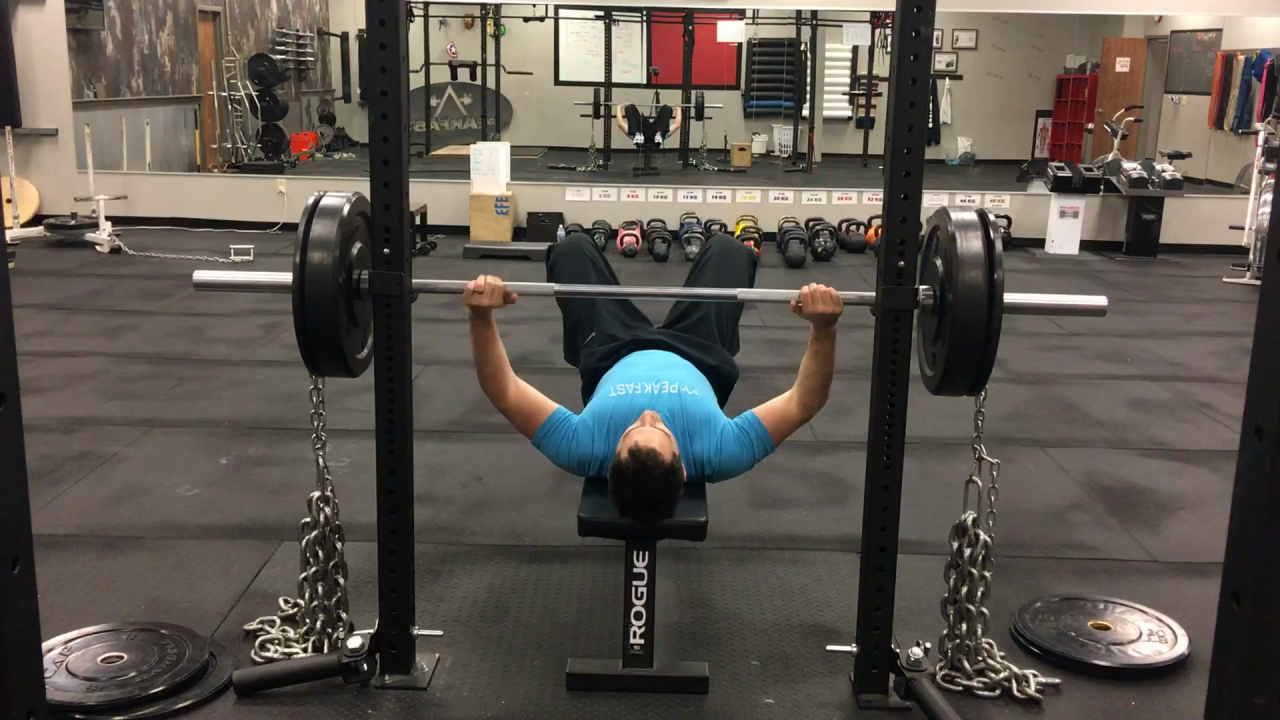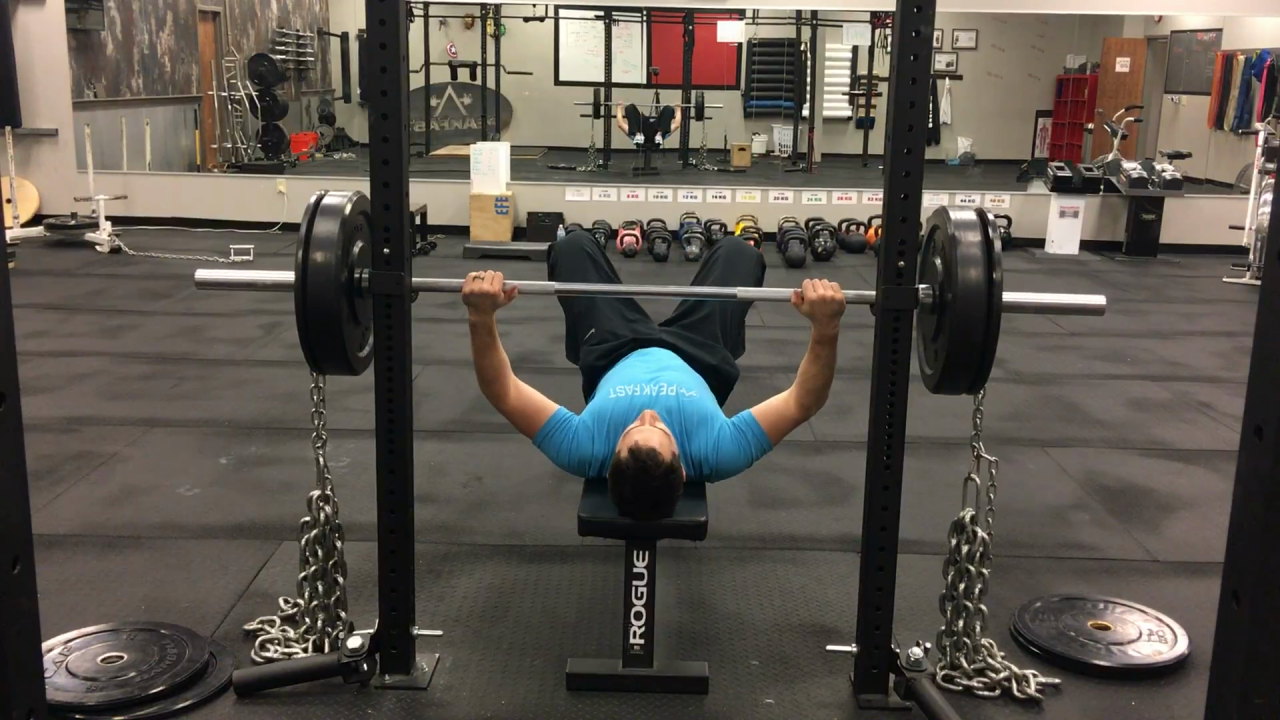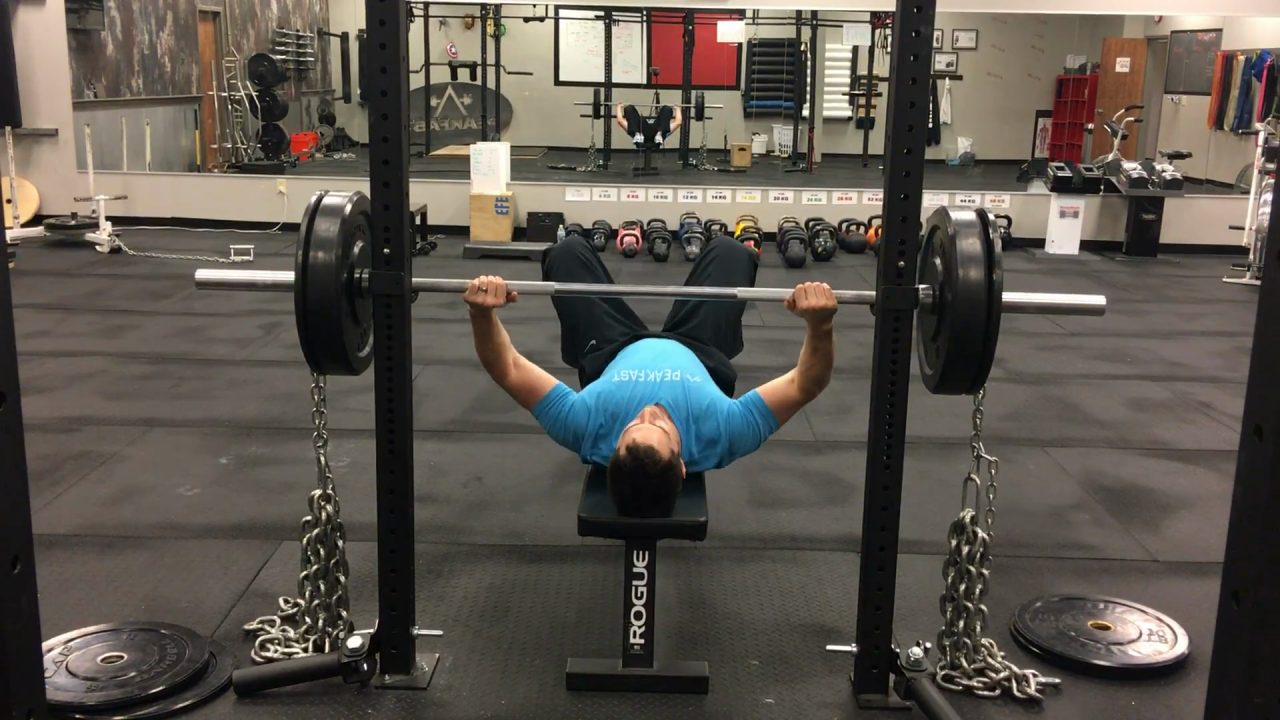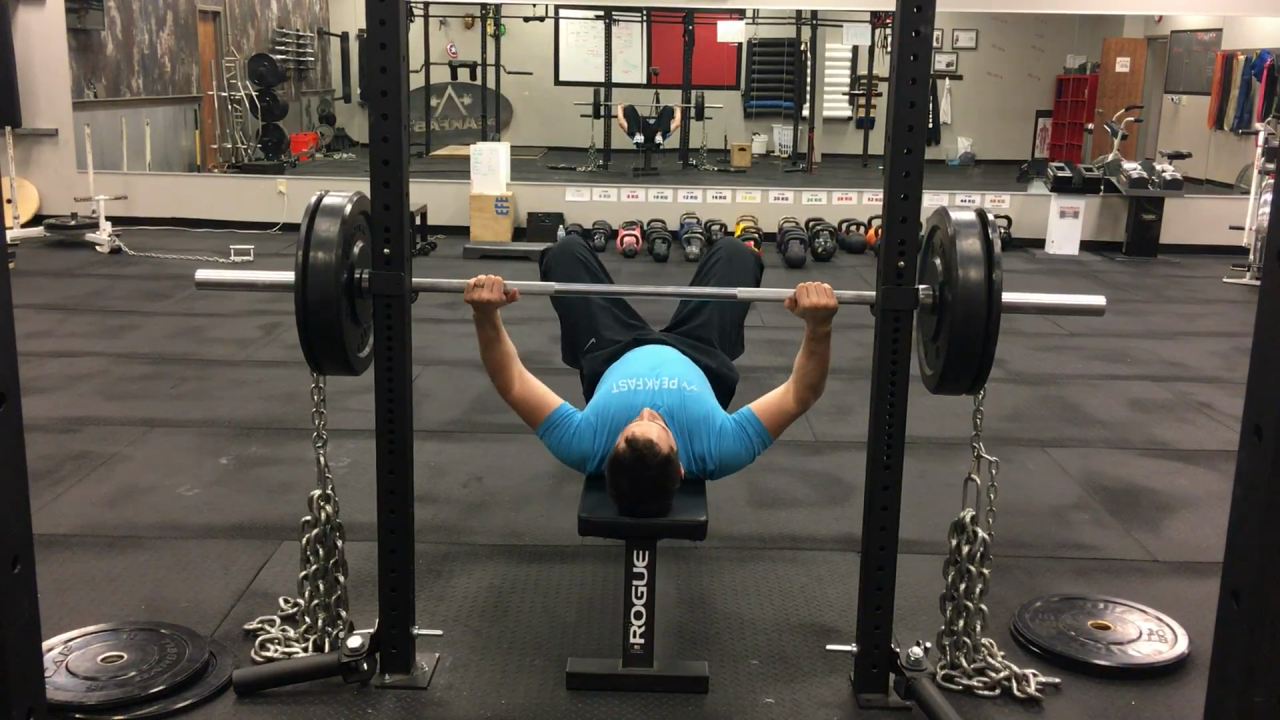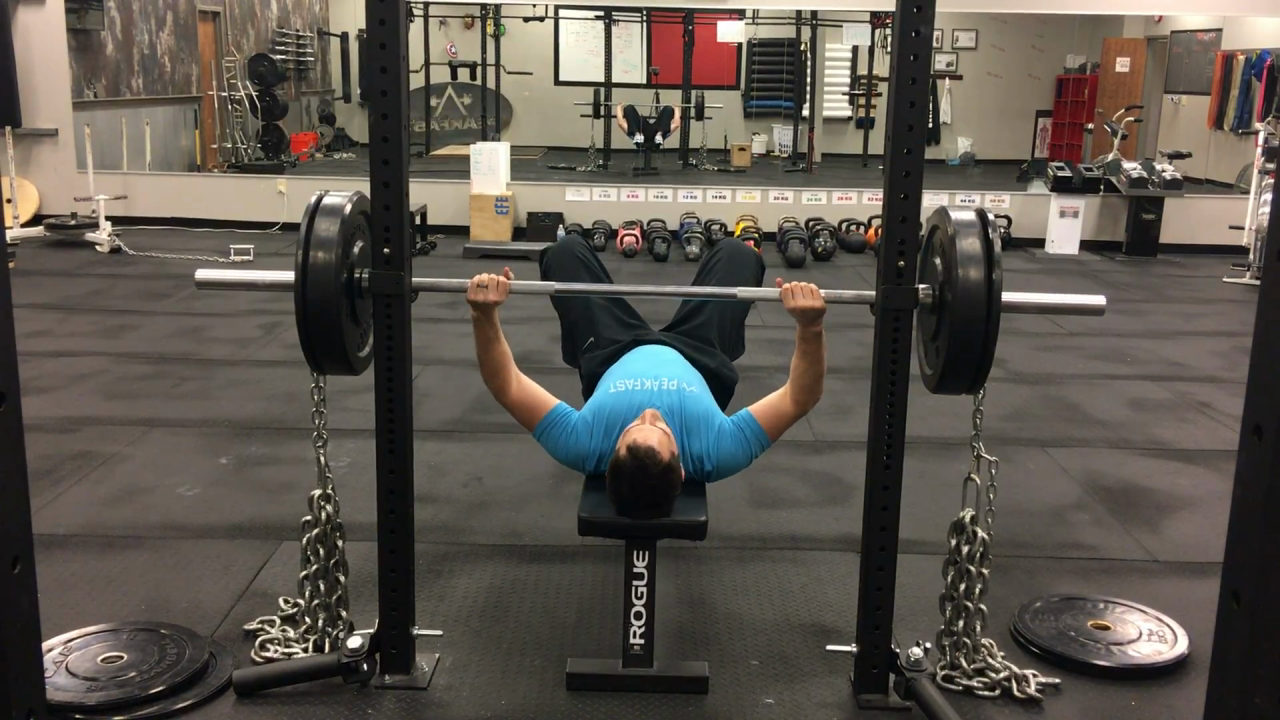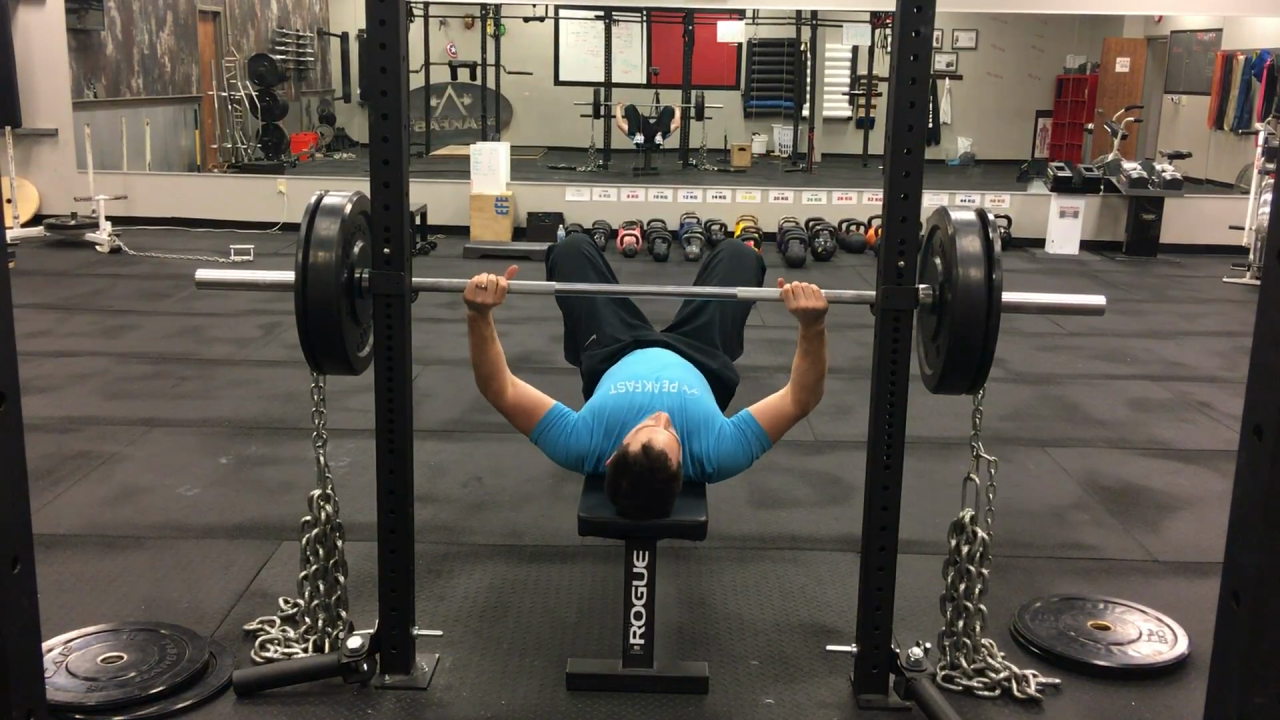
dt=0.5s
person 1, frame 1
left shoulder: (585, 450)
right shoulder: (715, 454)
left elbow: (503, 390)
right elbow: (805, 401)
left wrist: (482, 316)
right wrist: (823, 328)
left hip: (614, 360)
right hip: (695, 362)
left knee: (573, 248)
right knee: (729, 250)
person 1, frame 2
left shoulder: (586, 451)
right shoulder: (714, 454)
left elbow: (502, 392)
right elbow: (803, 402)
left wrist: (481, 316)
right wrist: (825, 326)
left hip: (614, 360)
right hip: (696, 363)
left knee: (574, 245)
right knee: (738, 252)
person 1, frame 3
left shoulder: (587, 430)
right shoulder: (720, 437)
left elbow: (507, 368)
right elbow: (806, 384)
left wrist: (482, 313)
right wrist: (820, 324)
left hip: (613, 353)
right hip: (697, 354)
left knee: (567, 251)
right knee: (729, 250)
person 1, frame 4
left shoulder: (585, 446)
right shoulder: (716, 450)
left elbow: (512, 383)
right elbow: (801, 394)
left wrist: (486, 314)
right wrist: (818, 325)
left hip: (615, 360)
right hip: (697, 361)
left knee: (568, 250)
right knee: (734, 252)
person 1, frame 5
left shoulder: (583, 446)
right shoulder: (715, 453)
left elbow: (505, 385)
right elbow: (799, 398)
left wrist: (484, 314)
right wrist: (810, 326)
left hip: (614, 360)
right hip: (697, 363)
left knee: (567, 249)
right knee: (736, 252)
person 1, frame 6
left shoulder: (583, 447)
right shoulder: (715, 454)
left elbow: (498, 389)
right elbow: (801, 398)
left wrist: (479, 314)
right wrist: (811, 325)
left hip: (614, 359)
right hip: (698, 365)
left knee: (573, 248)
right knee: (737, 254)
